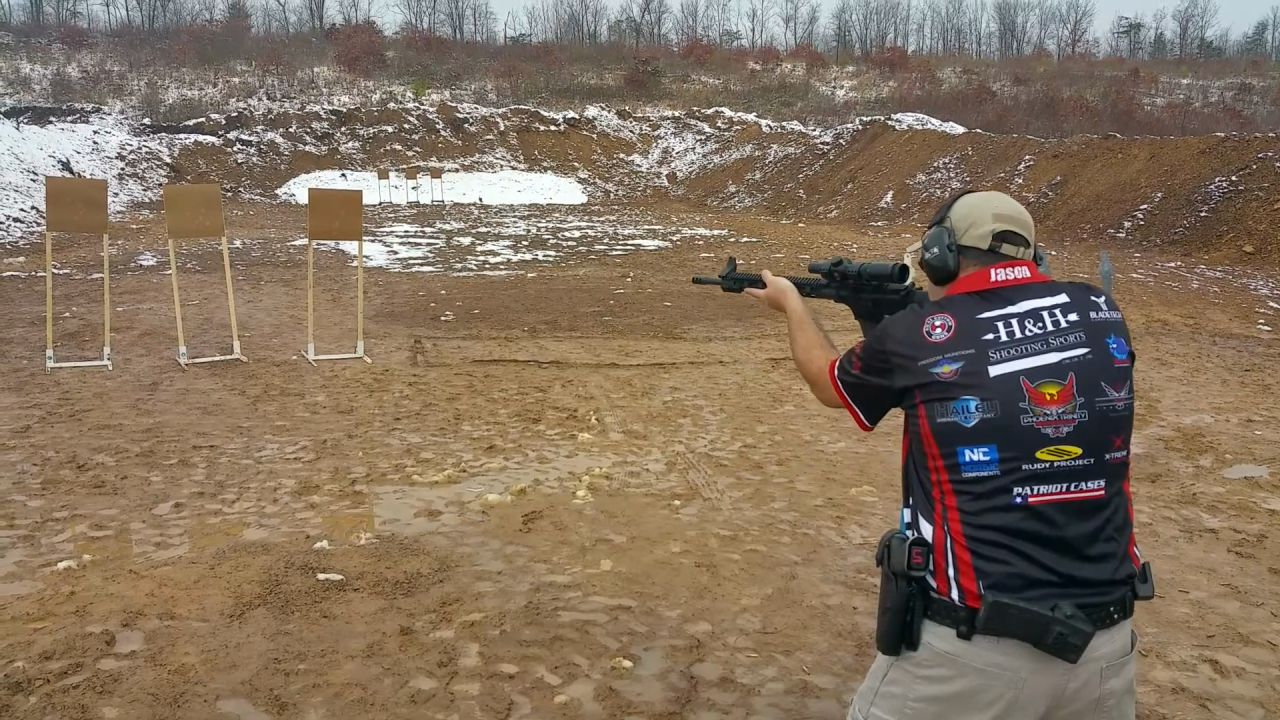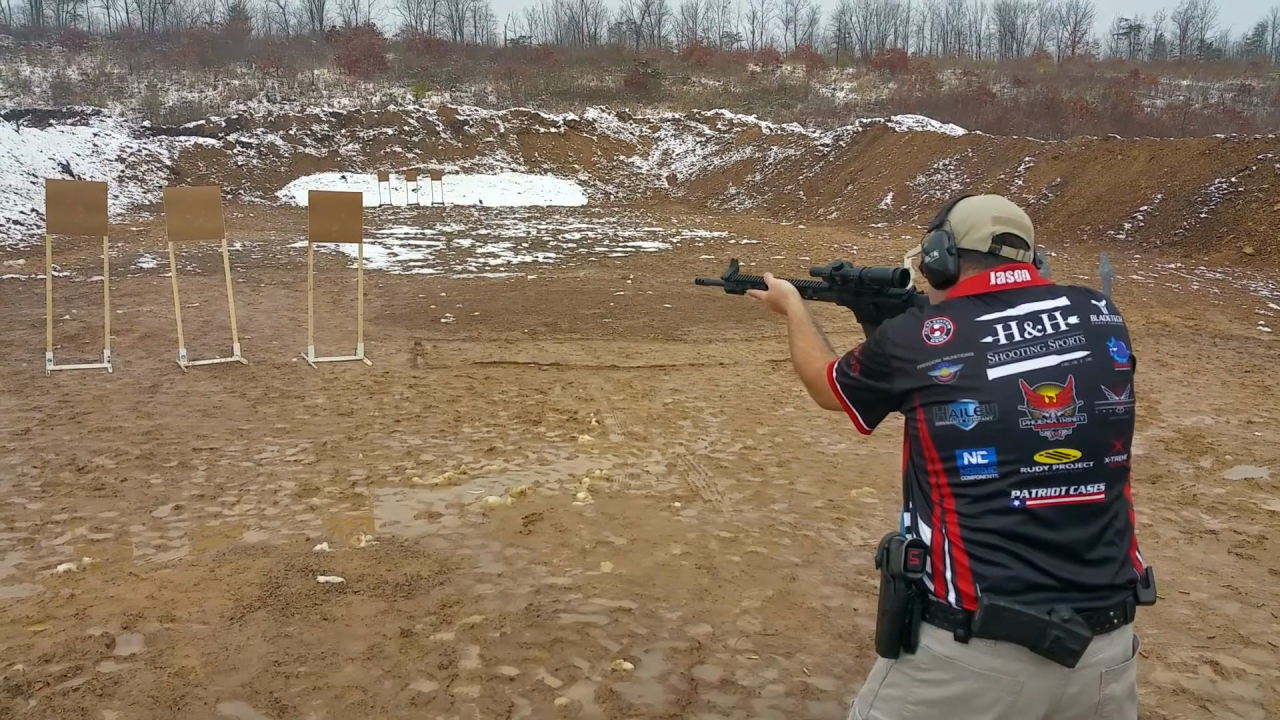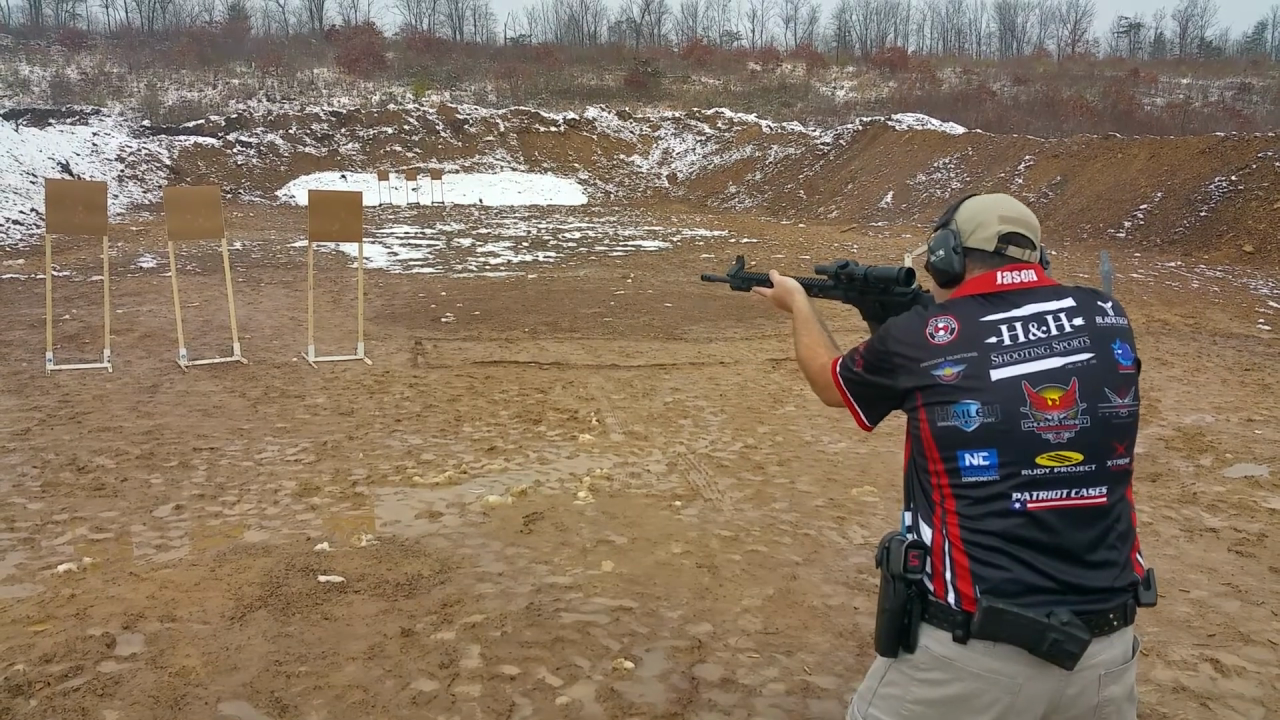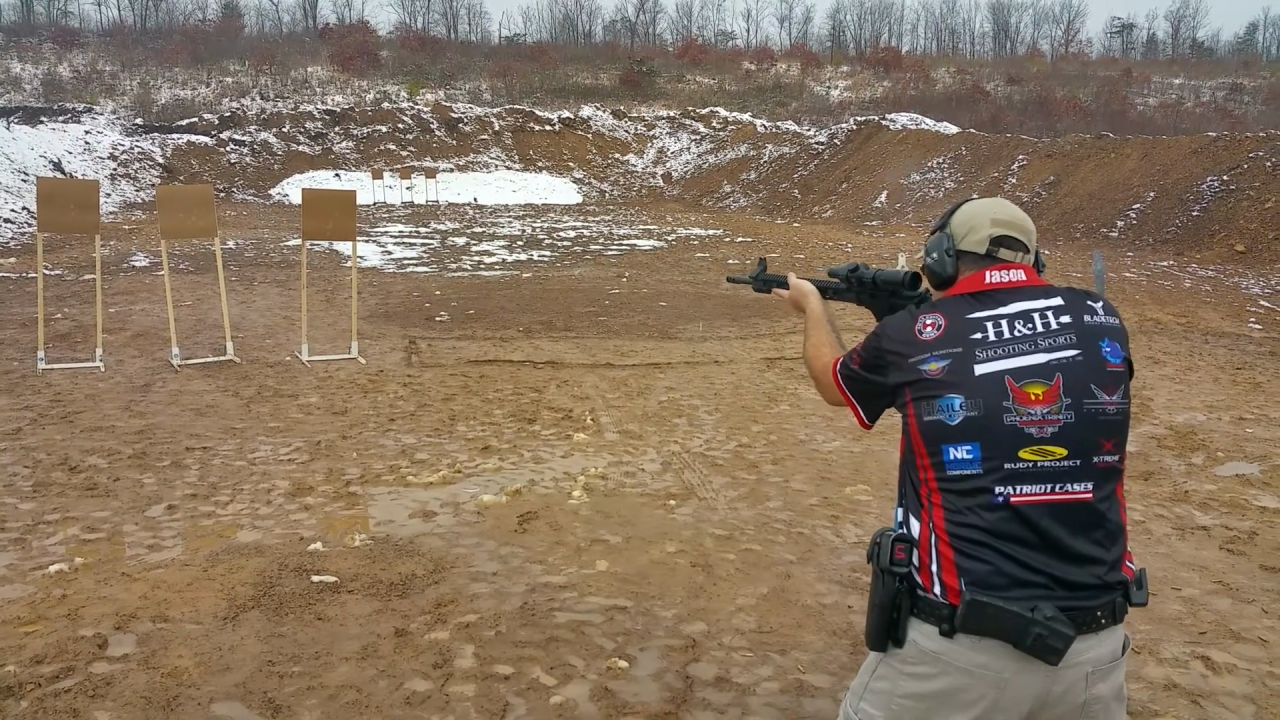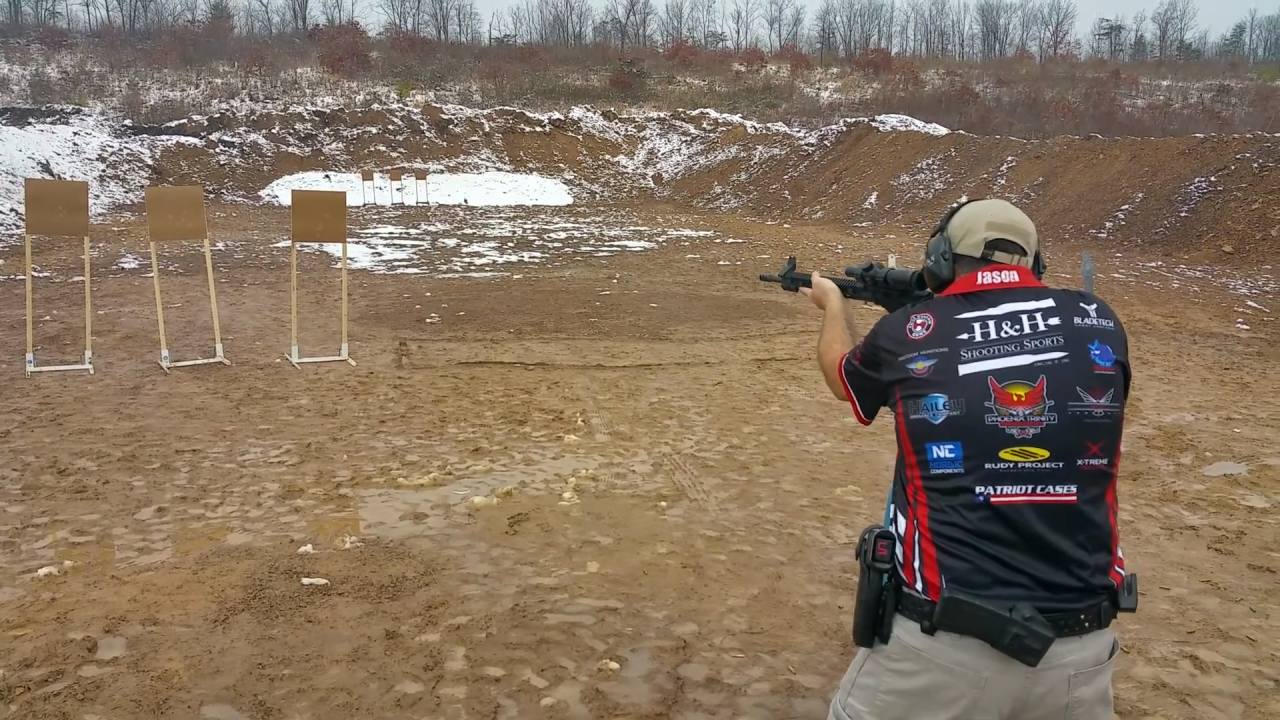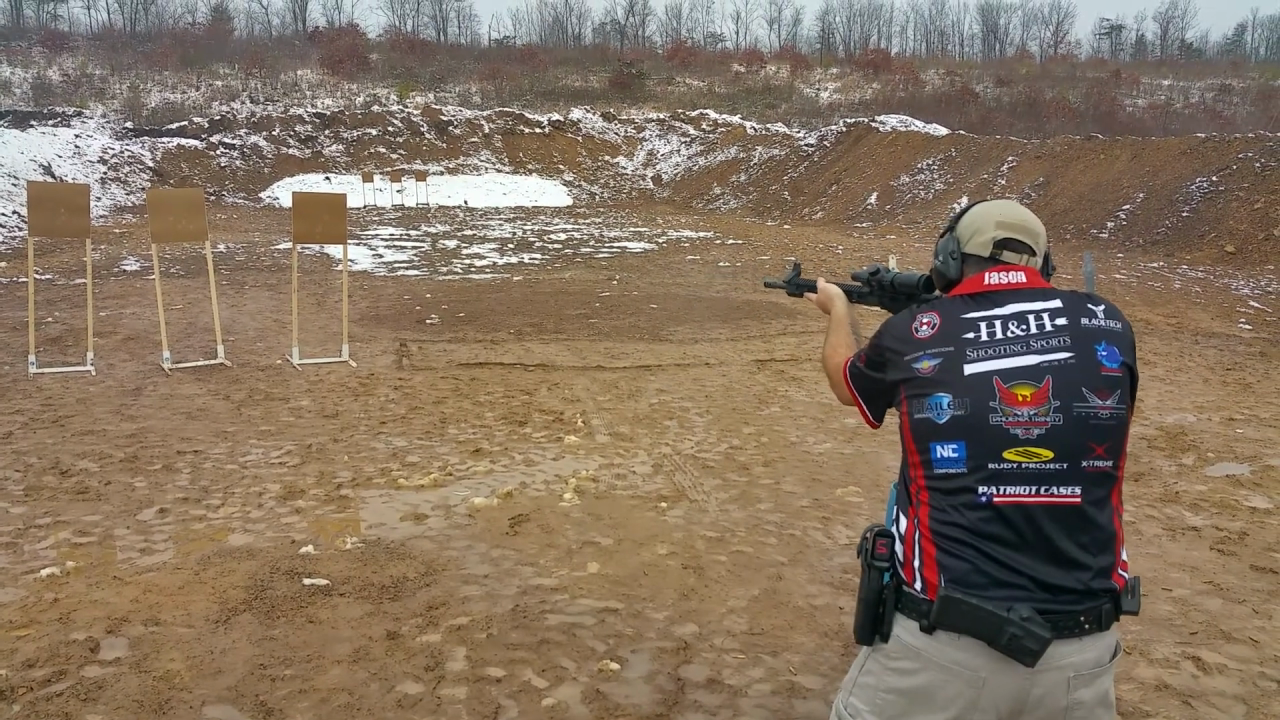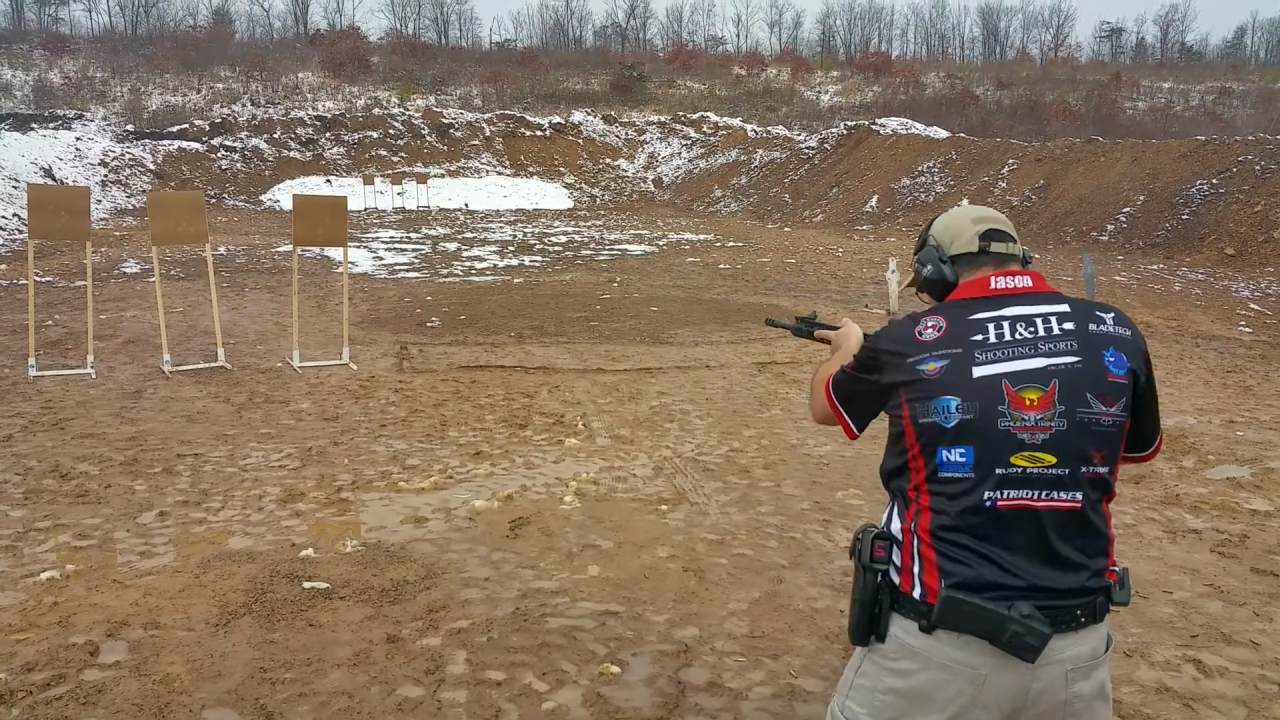
dt=0.5s
person 1, frame 1
left shoulder: (917, 334)
right shoulder: (1100, 314)
left elbow: (830, 382)
left wrist: (791, 301)
left hip: (972, 650)
right hip: (1102, 643)
person 1, frame 2
left shoulder: (915, 339)
right shoulder: (1100, 318)
left elbow: (828, 387)
left wrist: (791, 303)
left hip: (970, 653)
right hip: (1102, 648)
person 1, frame 3
left shoulder: (919, 336)
right shoulder: (1107, 319)
left elbow: (832, 383)
left wrist: (797, 301)
left hip: (968, 652)
right hip: (1101, 648)
person 1, frame 4
left shoulder: (912, 335)
right shoulder: (1100, 321)
left elbow: (833, 382)
left wrist: (811, 302)
left hip: (957, 647)
right hip: (1092, 646)
person 1, frame 5
left shoulder: (908, 333)
right shoulder: (1098, 324)
left elbow: (843, 378)
left wrist: (832, 302)
left hip: (941, 644)
right hip: (1077, 650)
person 1, frame 6
left shoulder: (914, 333)
right shoulder: (1106, 325)
left elbow: (847, 381)
left wrist: (837, 307)
left hip: (941, 645)
right hip: (1079, 650)
person 1, frame 7
left shoulder: (910, 343)
right shoulder: (1114, 333)
left elbow: (827, 401)
right elbow: (1137, 452)
left wrist: (848, 346)
left hip: (936, 646)
right hip: (1074, 648)
